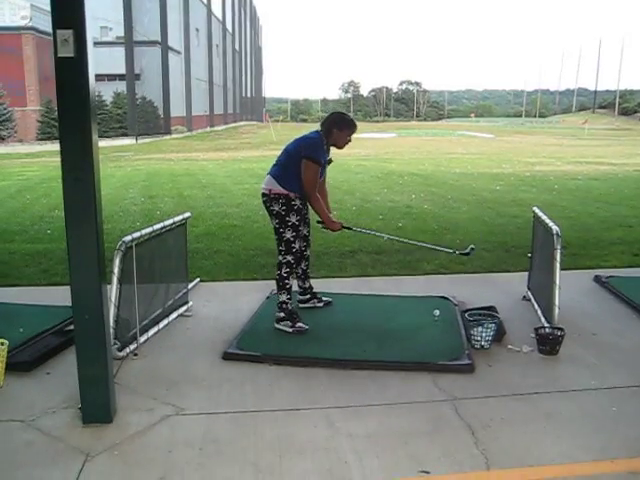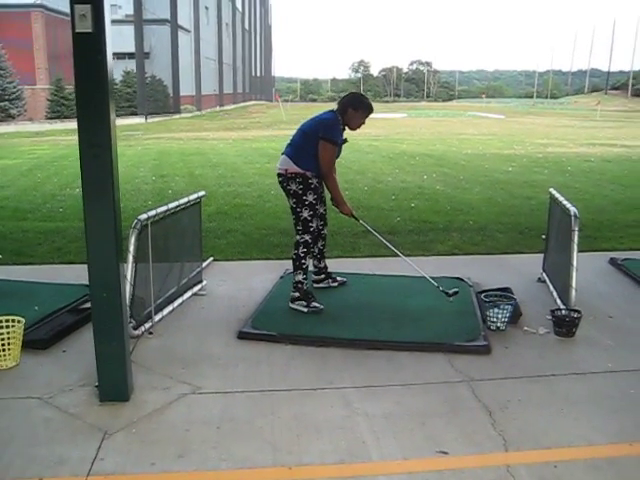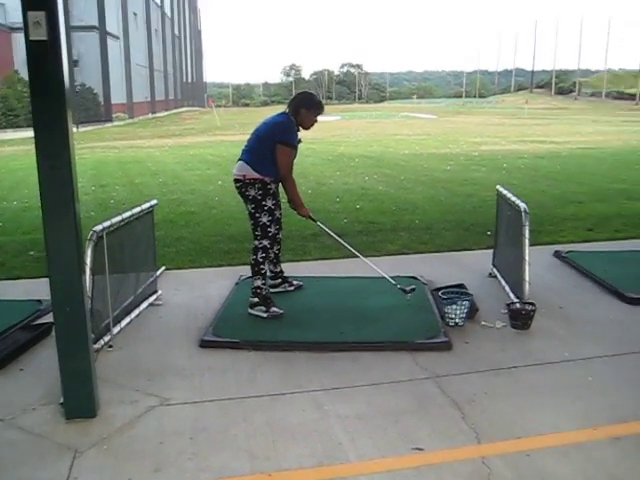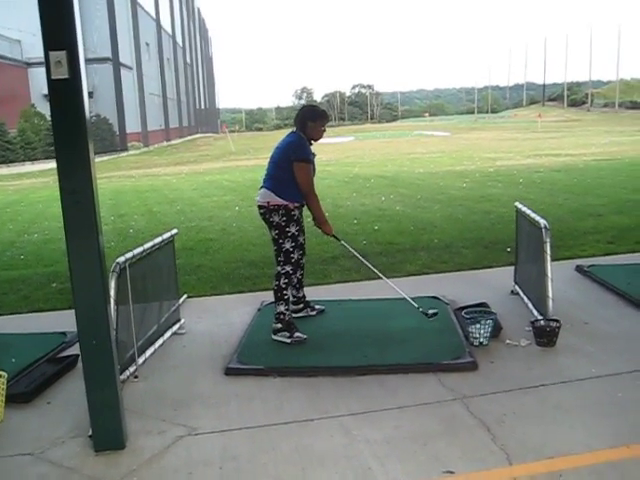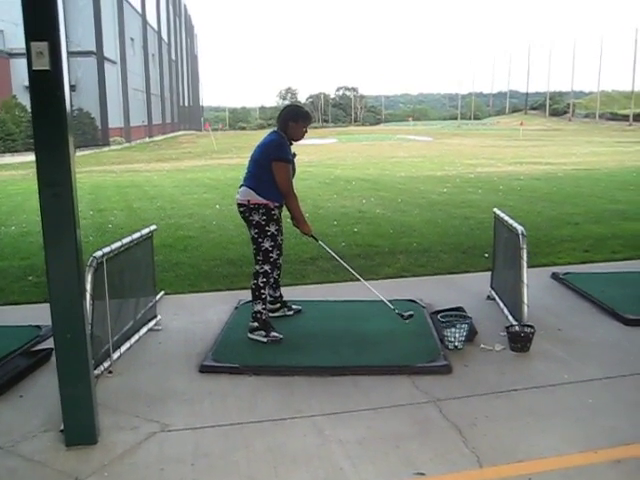
dt=1s
person 1, frame 1
left shoulder: (321, 145)
right shoulder: (314, 146)
left elbow: (319, 186)
right elbow: (311, 191)
left wrist: (328, 213)
right wrist: (328, 220)
left hip: (293, 196)
right hip: (279, 196)
left knee: (302, 246)
right knee: (289, 251)
left ankle: (306, 295)
right ankle: (283, 313)
person 1, frame 2
left shoulder: (333, 122)
right shoulder: (331, 126)
left elbow: (328, 167)
right elbow: (327, 171)
left wrist: (335, 197)
right wrist: (341, 202)
left hip: (307, 174)
right hip: (295, 175)
left knee: (319, 224)
right knee: (306, 231)
left ankle: (321, 275)
right ankle: (298, 293)
person 1, frame 3
left shoulder: (283, 122)
right shoulder: (286, 128)
left elbow: (280, 170)
right elbow: (286, 174)
left wrist: (292, 199)
right wrist: (299, 205)
left hip: (260, 179)
right hip: (253, 180)
left knee: (274, 230)
right knee: (265, 235)
left ankle: (276, 278)
right ankle: (258, 298)
person 1, frame 4
left shoulder: (295, 141)
right shoulder: (299, 146)
left elbow: (300, 188)
right elbow: (308, 191)
left wrist: (315, 217)
right wrist: (323, 221)
left hip: (285, 206)
right hip: (278, 207)
left knee: (297, 255)
right knee: (287, 261)
left ankle: (298, 303)
right ankle: (281, 324)
person 1, frame 5
left shoulder: (277, 142)
right shoulder: (279, 146)
left elbow: (281, 189)
right elbow: (287, 190)
left wrist: (295, 216)
right wrist: (301, 221)
left hip: (264, 205)
right hip: (257, 206)
left knee: (274, 255)
right knee: (265, 261)
left ankle: (275, 303)
right ankle: (258, 323)
